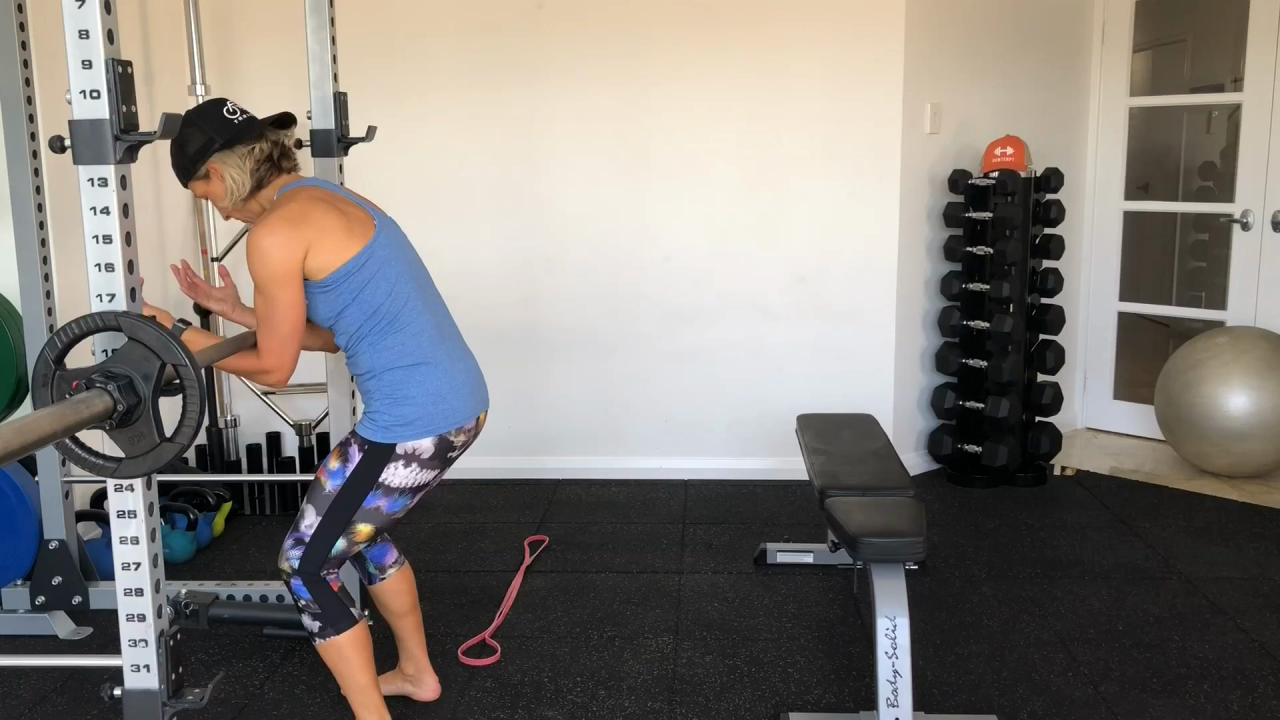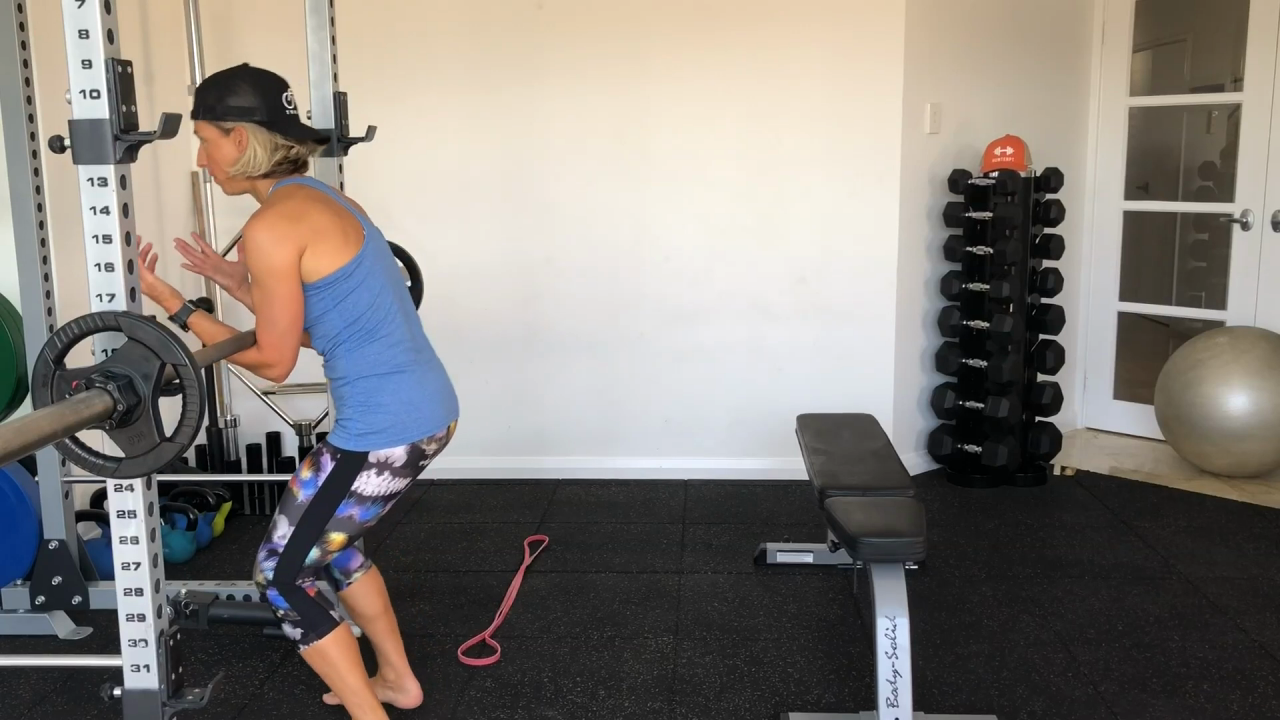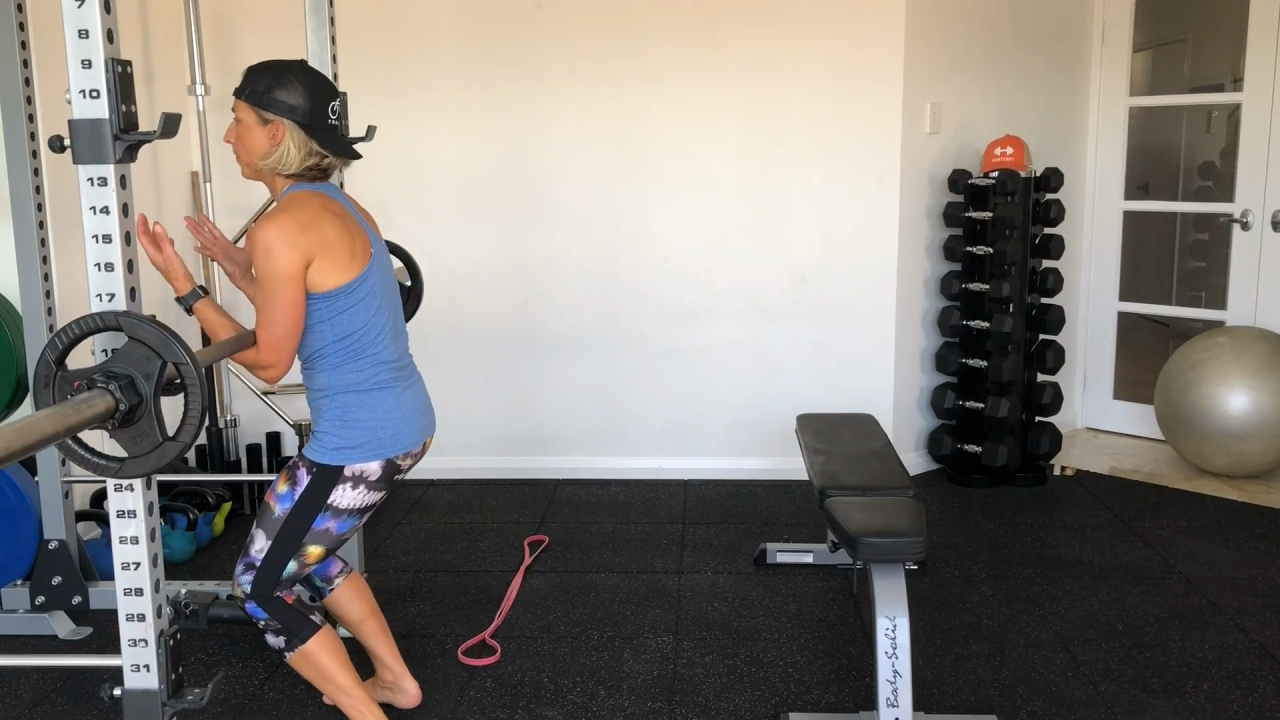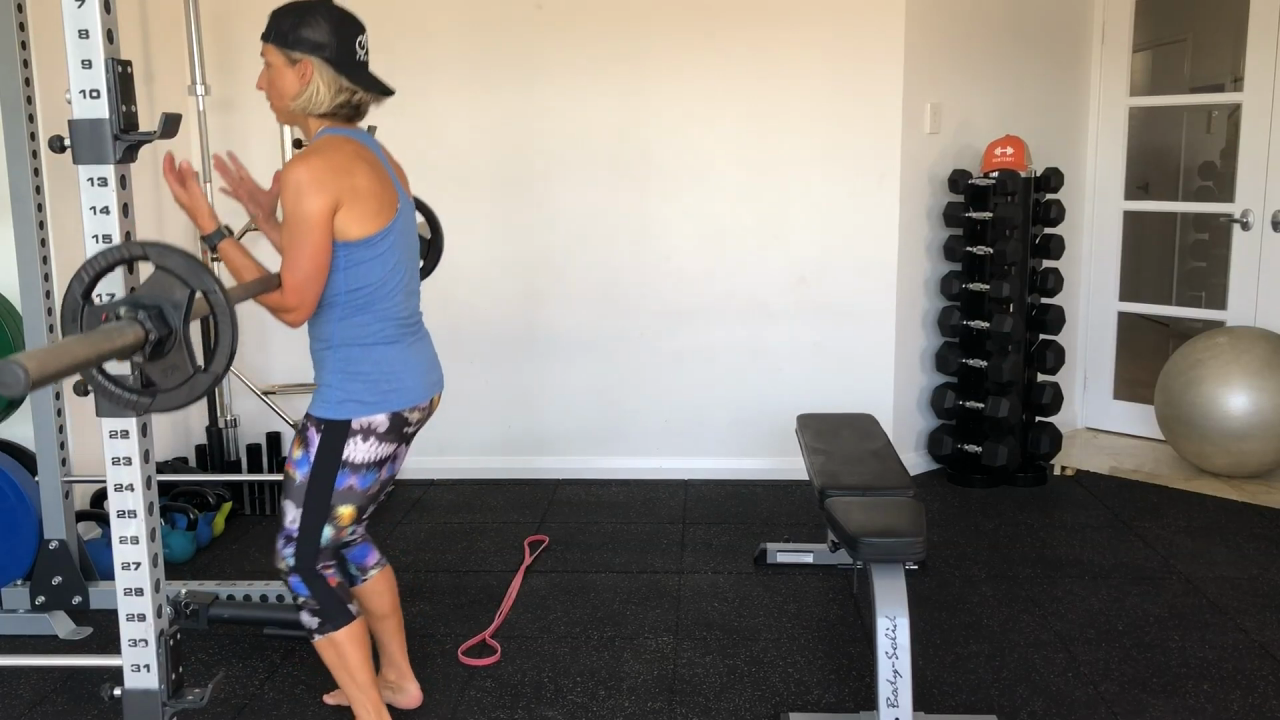
dt=0.7s
person 1, frame 1
left shoulder: (275, 230)
right shoulder: (327, 201)
left elbow: (273, 368)
left wrist: (170, 328)
right wrist: (237, 311)
left hip: (413, 422)
right hip: (457, 401)
left knee: (305, 565)
right knee: (356, 530)
person 1, frame 2
left shoulder: (271, 226)
right shoulder: (321, 201)
left elbow: (274, 361)
left wrist: (171, 304)
right wrist: (242, 288)
left hip: (384, 429)
right hip: (424, 409)
left knee: (281, 574)
right knee: (324, 540)
person 1, frame 3
left shoulder: (282, 228)
right shoulder: (338, 208)
left elbow: (270, 361)
left wrist: (182, 284)
right wrist: (239, 271)
left hip: (358, 443)
right hip: (401, 423)
left knee: (260, 586)
right knee: (301, 550)
person 1, frame 4
left shoulder: (312, 170)
right shoulder: (371, 156)
left elbow: (294, 305)
left wrist: (209, 226)
right wrist: (267, 218)
left hip: (362, 400)
right hip: (410, 384)
left knee: (303, 560)
right knee: (339, 535)
